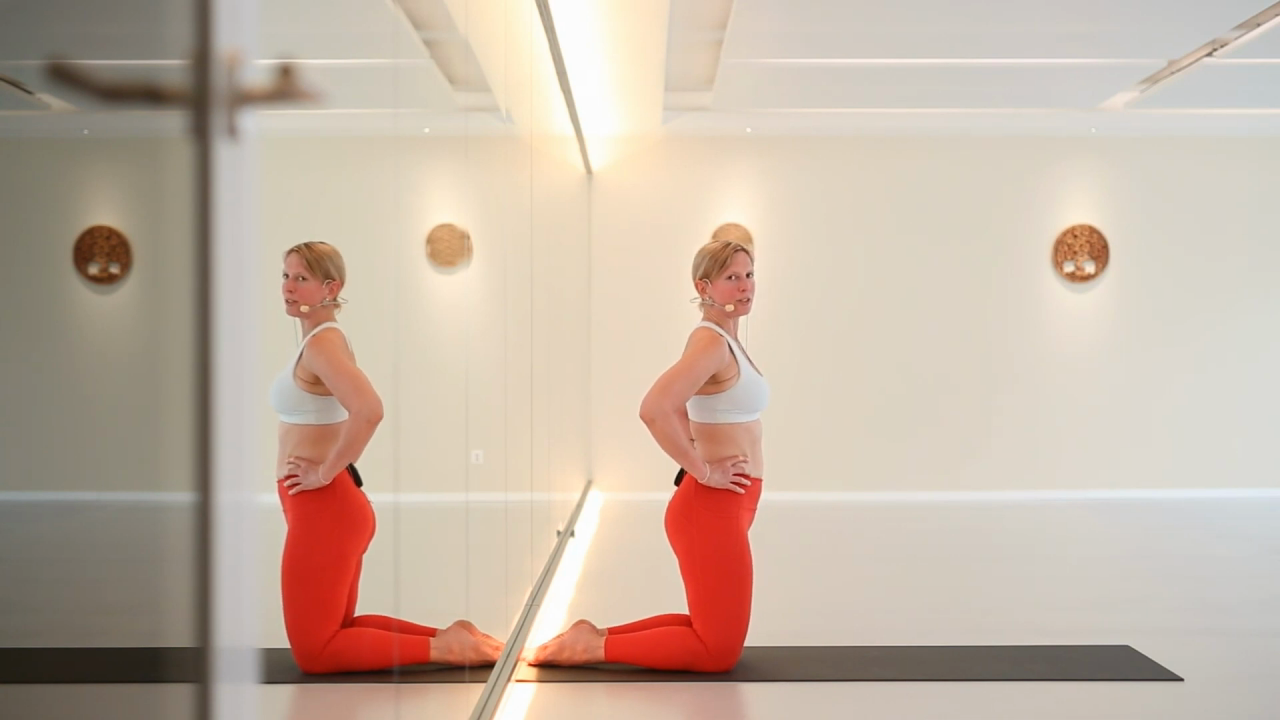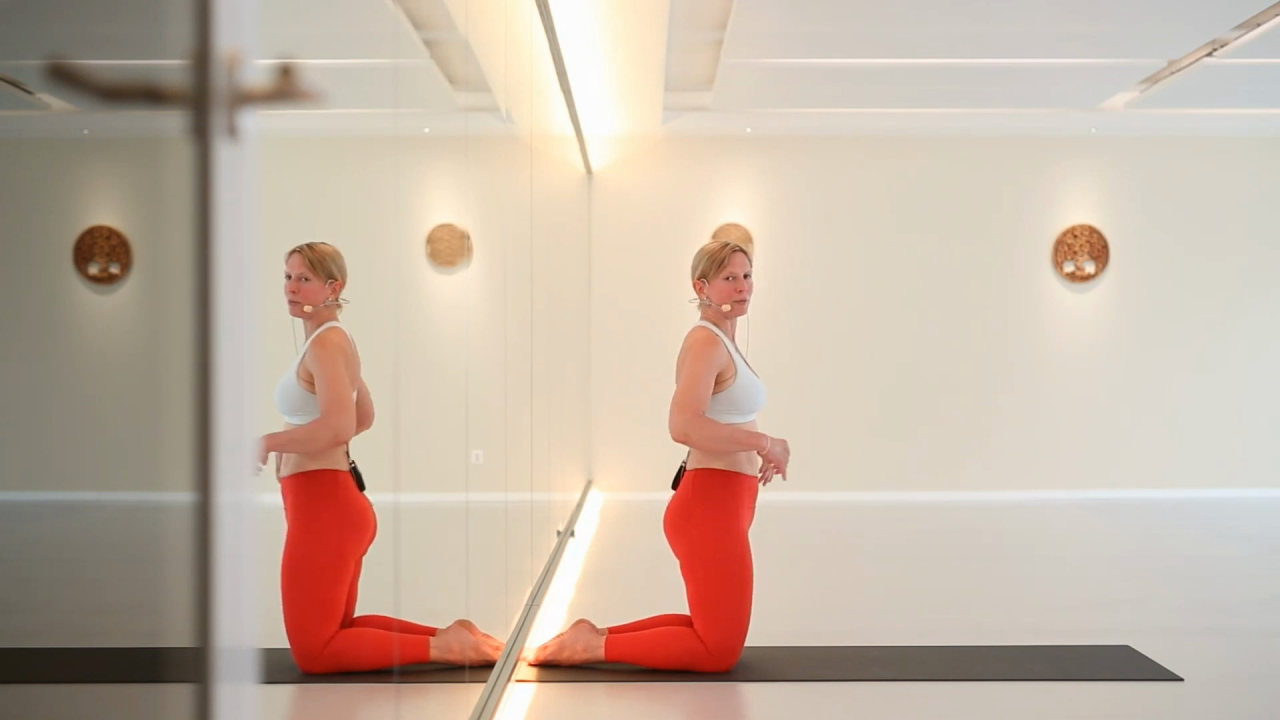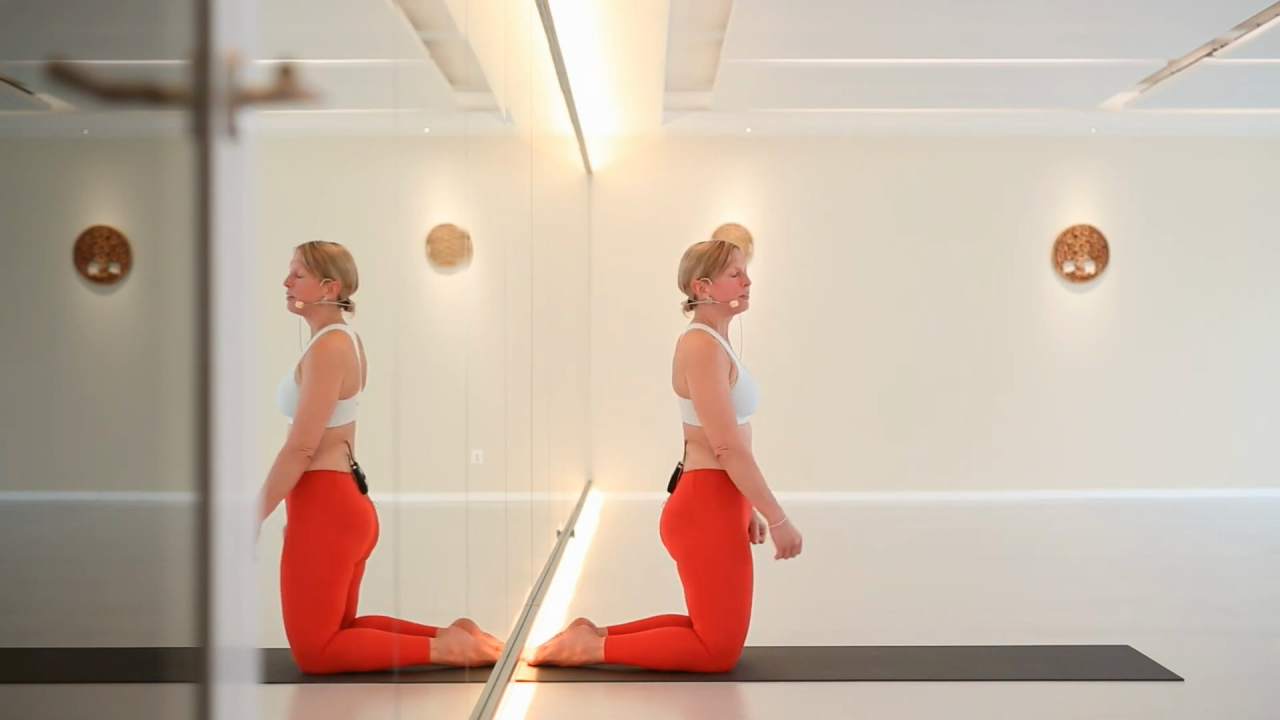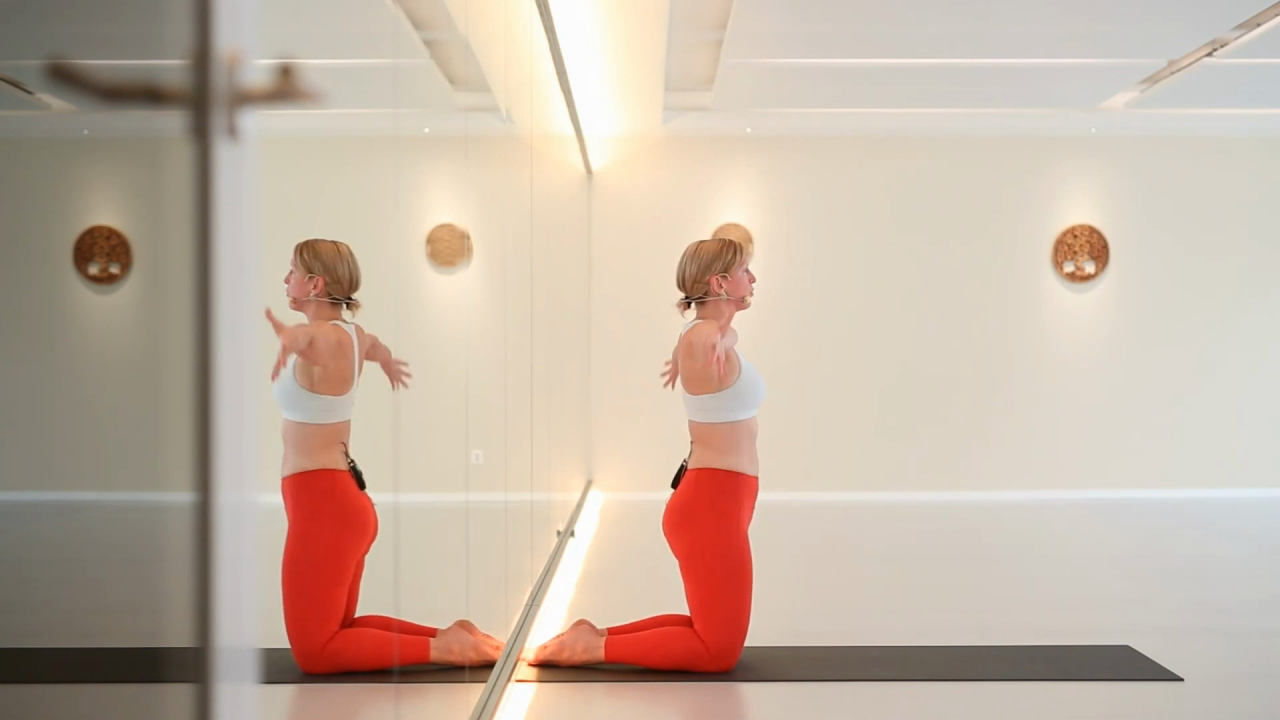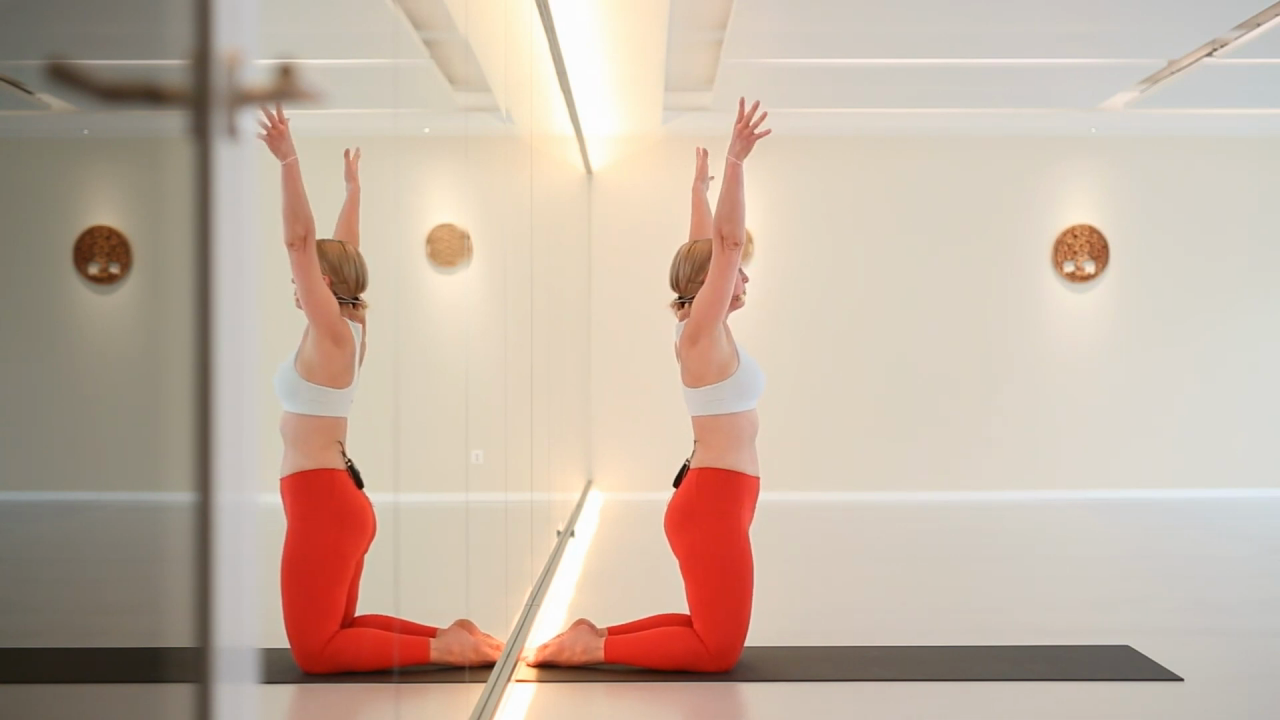
dt=0.7s
person 1, frame 1
left shoulder: (721, 341)
right shoulder: (711, 344)
left elbow: (680, 410)
right elbow: (653, 410)
right wrist: (702, 472)
left hip: (719, 509)
right hip: (712, 510)
left knee: (711, 632)
right knee: (718, 650)
left ankle: (597, 636)
right ankle: (592, 648)
person 1, frame 2
left shoulder: (719, 341)
right shoulder: (705, 342)
right elbow: (685, 426)
left wrist: (759, 448)
right wrist: (764, 443)
left hip: (717, 505)
right hip: (711, 508)
left knee: (712, 632)
right knee: (718, 651)
left ankle: (595, 635)
right ankle: (594, 647)
person 1, frame 3
left shoulder: (709, 343)
right shoulder: (703, 347)
right elbow: (728, 446)
left wrist: (747, 511)
right wrist: (777, 519)
left hip: (709, 505)
right hip: (708, 511)
left knee: (712, 632)
right knee: (718, 650)
left ankle: (593, 636)
right ankle: (593, 648)
person 1, frame 4
left shoulder: (704, 334)
right shoulder: (703, 333)
right elbow: (712, 338)
left wrist: (679, 361)
right wrist: (717, 340)
left hip: (713, 505)
right hip: (713, 508)
left knee: (713, 634)
right knee: (718, 650)
left ankle: (595, 635)
right ankle: (594, 647)
person 1, frame 5
left shoulder: (701, 329)
right shoulder: (703, 332)
left elbow: (703, 248)
right elbow: (727, 238)
left wrist: (700, 185)
right wrist: (735, 163)
left hip: (714, 501)
right hip: (714, 505)
left knee: (713, 634)
right knee: (718, 649)
left ankle: (592, 635)
right ankle: (589, 648)
person 2, frame 1
left shoulder: (321, 343)
right shoulder: (328, 340)
left elbow: (369, 410)
right elbow: (359, 410)
left wrist: (326, 473)
left hip: (321, 508)
right hip: (331, 506)
left knee: (314, 650)
right knee: (334, 628)
left ankle: (441, 649)
right ankle: (447, 637)
person 2, frame 2
left shoulder: (324, 344)
right shoulder: (333, 340)
left elbow: (336, 426)
right elbow: (364, 417)
left wrist: (265, 442)
right wrist: (305, 446)
left hip: (322, 506)
right hip: (335, 502)
left knee: (314, 651)
right knee: (333, 628)
left ankle: (441, 647)
right ankle: (446, 635)
person 2, frame 3
left shoulder: (326, 349)
right shoulder: (345, 341)
left elbow: (301, 446)
left wrist: (255, 517)
right wrist: (284, 508)
left hip: (325, 508)
right hip: (346, 502)
left knee: (315, 651)
right knee: (336, 628)
left ankle: (444, 649)
right ankle: (449, 635)
person 2, frame 4
left shoulder: (327, 336)
right shoulder: (348, 333)
left elbow: (305, 339)
right elbow: (373, 346)
left wrist: (290, 338)
right wrist: (387, 360)
left hip: (322, 506)
right hip: (340, 502)
left knee: (315, 650)
right knee: (334, 630)
left ankle: (440, 647)
right ankle: (447, 636)
person 2, frame 5
left shoulder: (330, 331)
right shoulder: (350, 327)
left elbow: (300, 240)
right elbow: (343, 252)
left wrist: (288, 161)
right wrist: (353, 186)
left hip: (321, 504)
right hip: (337, 500)
left knee: (316, 650)
right knee: (333, 631)
left ankle: (444, 648)
right ankle: (451, 637)
